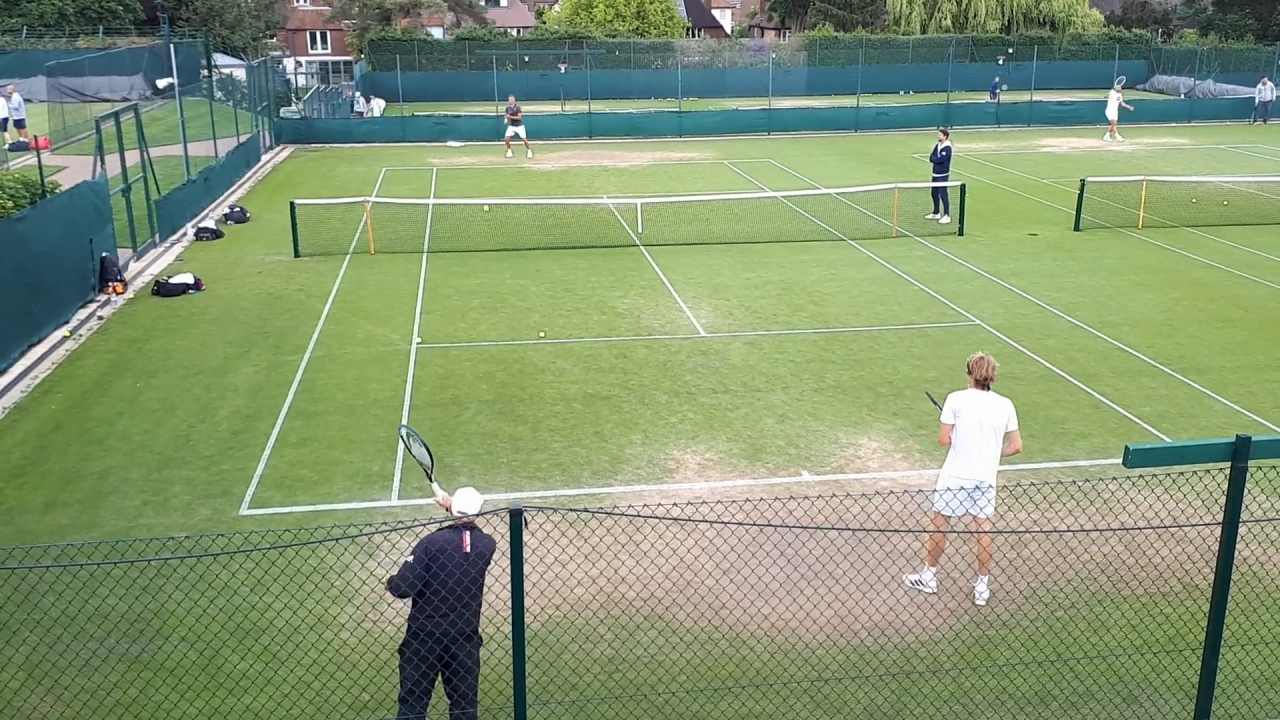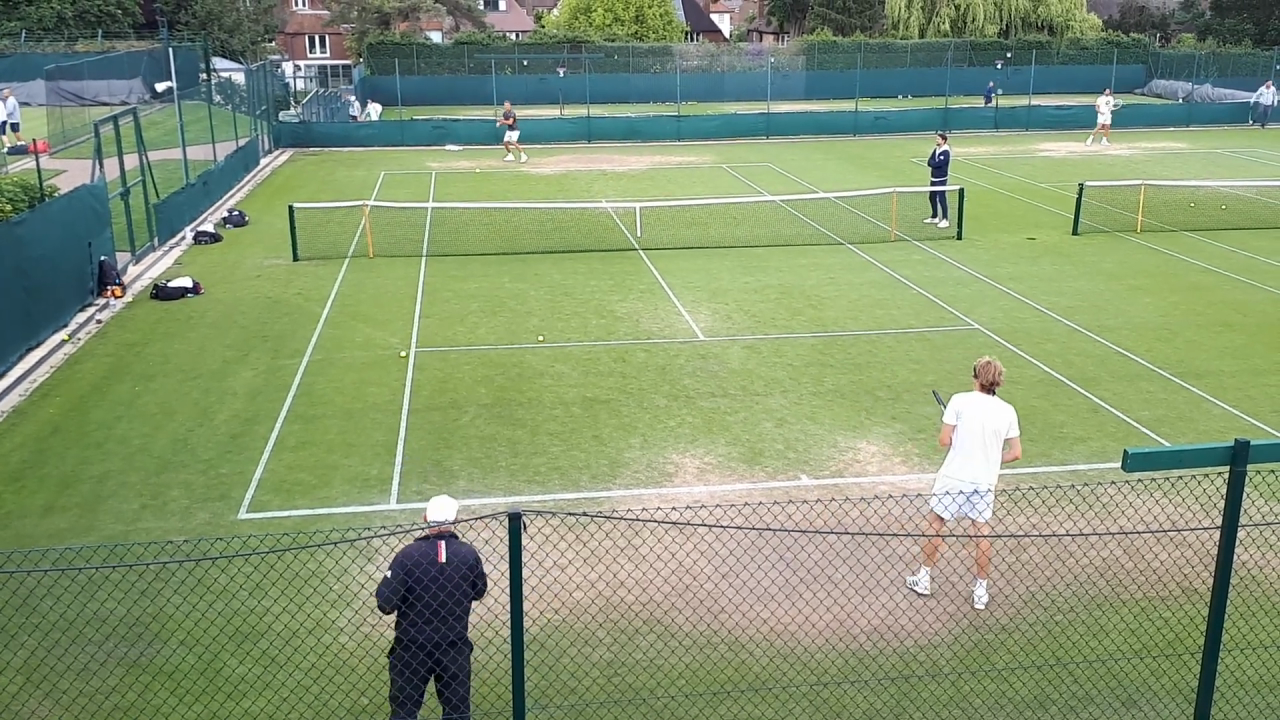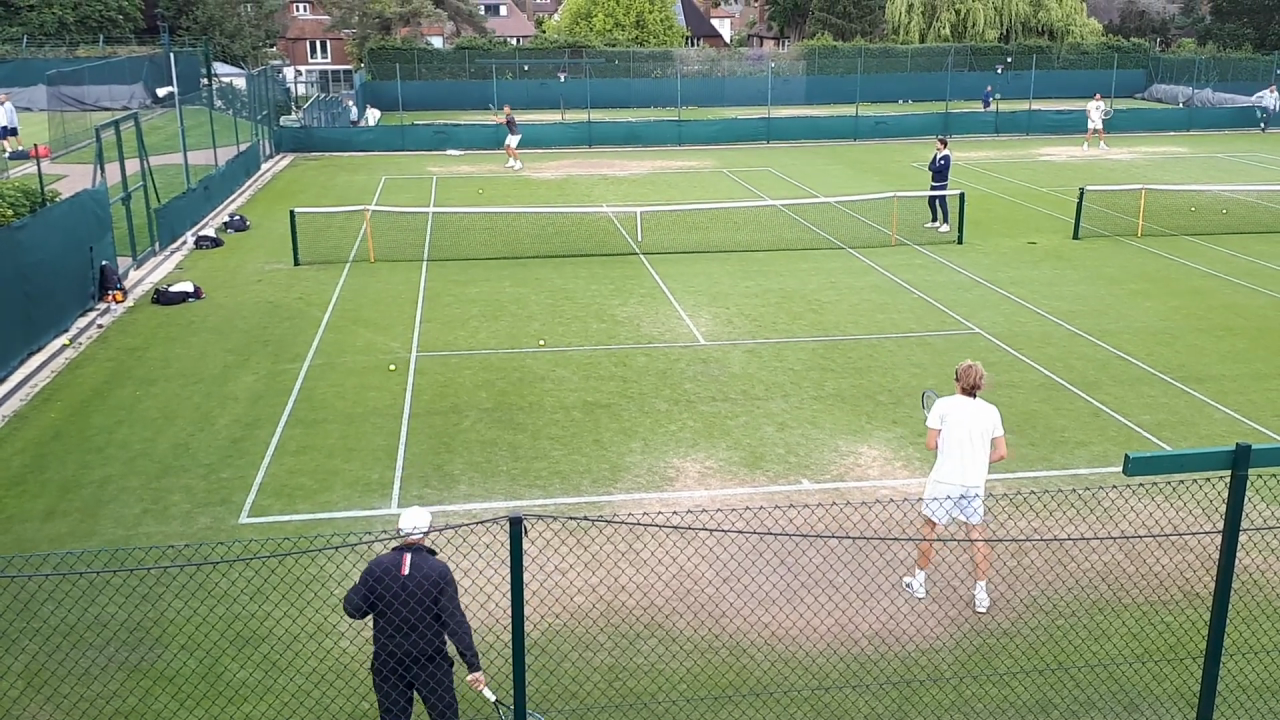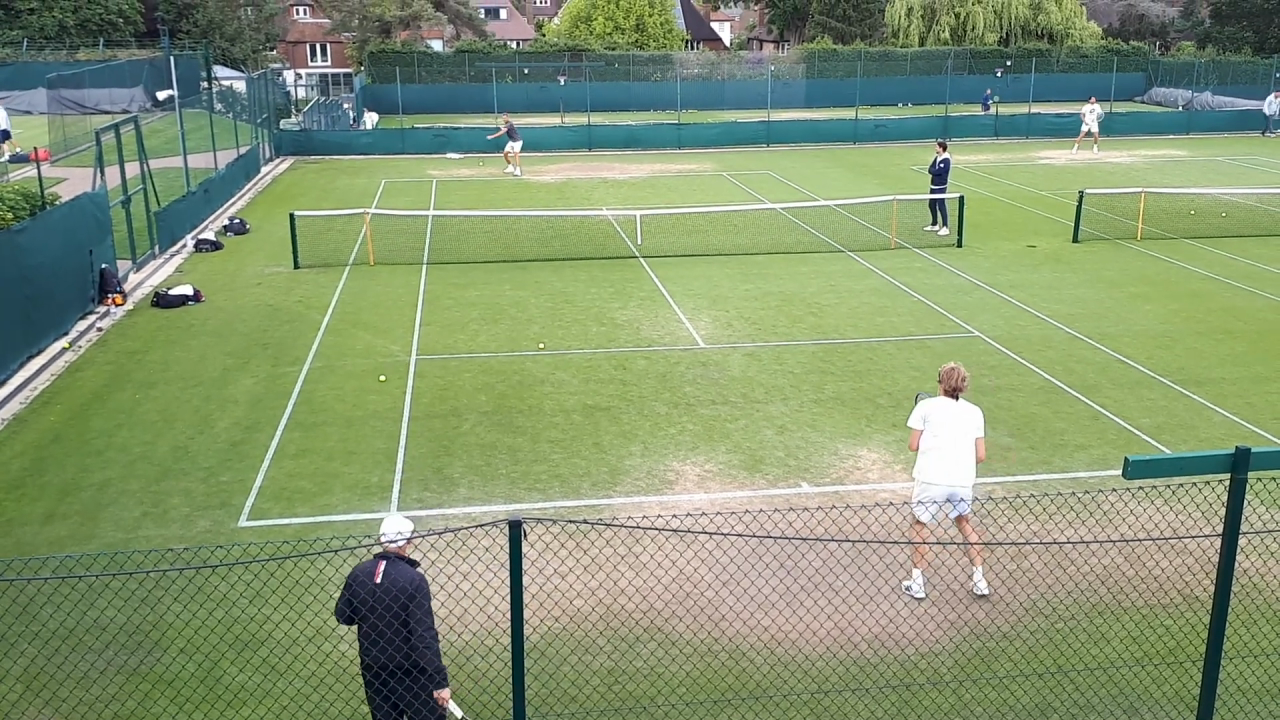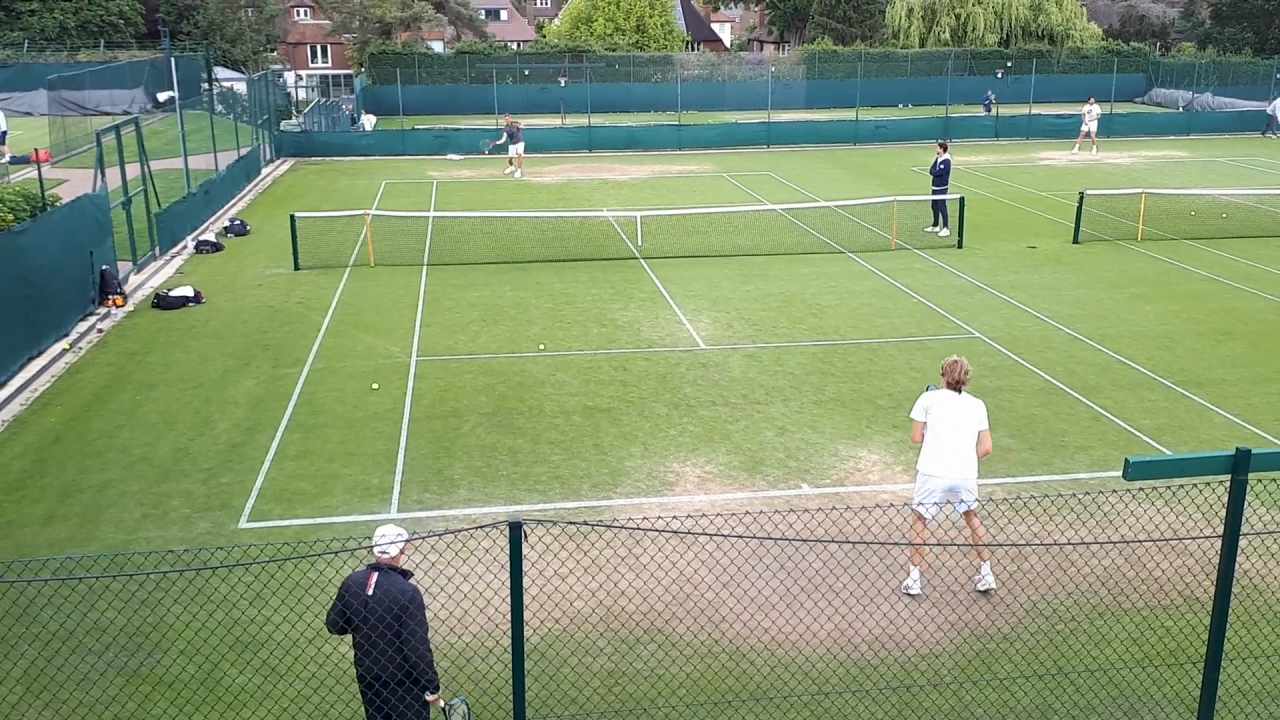
dt=0.3s
person 1, frame 1
left shoulder: (956, 399)
right shoulder: (1005, 405)
left elbow: (944, 440)
right elbow: (1017, 446)
left hip: (956, 475)
right hip: (985, 478)
left knee: (940, 523)
right knee: (983, 529)
left ankle: (928, 577)
right ankle: (982, 587)
person 1, frame 2
left shoulder: (960, 401)
right shoulder: (1008, 411)
left elbow: (945, 441)
right elbow: (1016, 453)
left hip: (954, 477)
right hip: (984, 482)
left knee: (935, 525)
right knee: (982, 533)
left ankle: (923, 578)
right ankle: (981, 591)
person 1, frame 3
left shoulder: (943, 405)
right shoulder: (991, 411)
left elbow: (931, 444)
right elbow: (1001, 453)
left hip: (944, 481)
right hip: (974, 484)
left knee: (929, 529)
right knee: (977, 535)
left ankle: (919, 582)
right ankle: (981, 594)
person 1, frame 4
left shoulder: (926, 406)
right shoulder: (975, 412)
left elbow: (913, 445)
right elbow: (980, 455)
left hip: (931, 481)
right hip: (962, 482)
left knee: (919, 527)
right knee: (966, 525)
left ankle: (917, 582)
right ankle: (979, 579)
person 1, frame 5
left shoulder: (928, 399)
right shoulder: (978, 405)
left elbow: (916, 438)
right elbow: (986, 447)
left hip: (933, 474)
right hip: (966, 475)
left knee: (919, 522)
right knee: (973, 519)
left ankle: (914, 579)
right ankle: (986, 573)
person 2, frame 1
left shoulder: (432, 542)
right shoulder: (487, 545)
left elbow: (402, 587)
left wrist: (391, 583)
right wrist: (452, 506)
left hip: (423, 636)
right hip: (464, 638)
person 2, frame 2
left shoulder: (408, 555)
right shoulder: (468, 554)
left elbow: (386, 603)
right elbow: (479, 591)
left hip: (409, 648)
right hip: (452, 647)
person 2, frame 3
left shoulder: (378, 566)
right shoulder: (438, 569)
left elbow: (352, 608)
right elbow: (454, 621)
right wrist: (473, 664)
left hip: (388, 662)
right hip: (431, 661)
person 2, frame 4
left shoulder: (358, 574)
right shoulder: (413, 580)
left elbow: (343, 616)
right elbow: (424, 635)
right wrist: (439, 681)
left hip: (373, 670)
right hip: (409, 673)
person 2, frame 5
left shoulder: (352, 583)
right shoulder: (407, 592)
left elbow: (334, 625)
right elbow: (418, 648)
right wrist: (432, 687)
left hip: (368, 679)
right hip: (403, 684)
